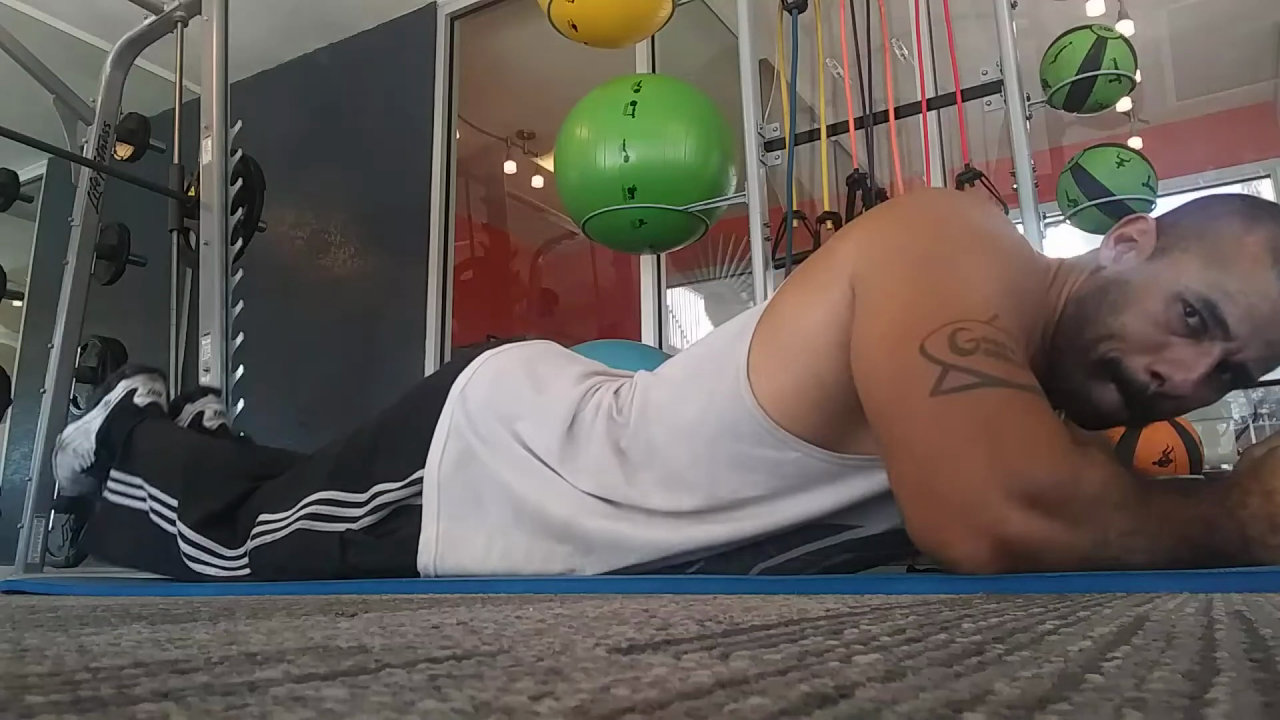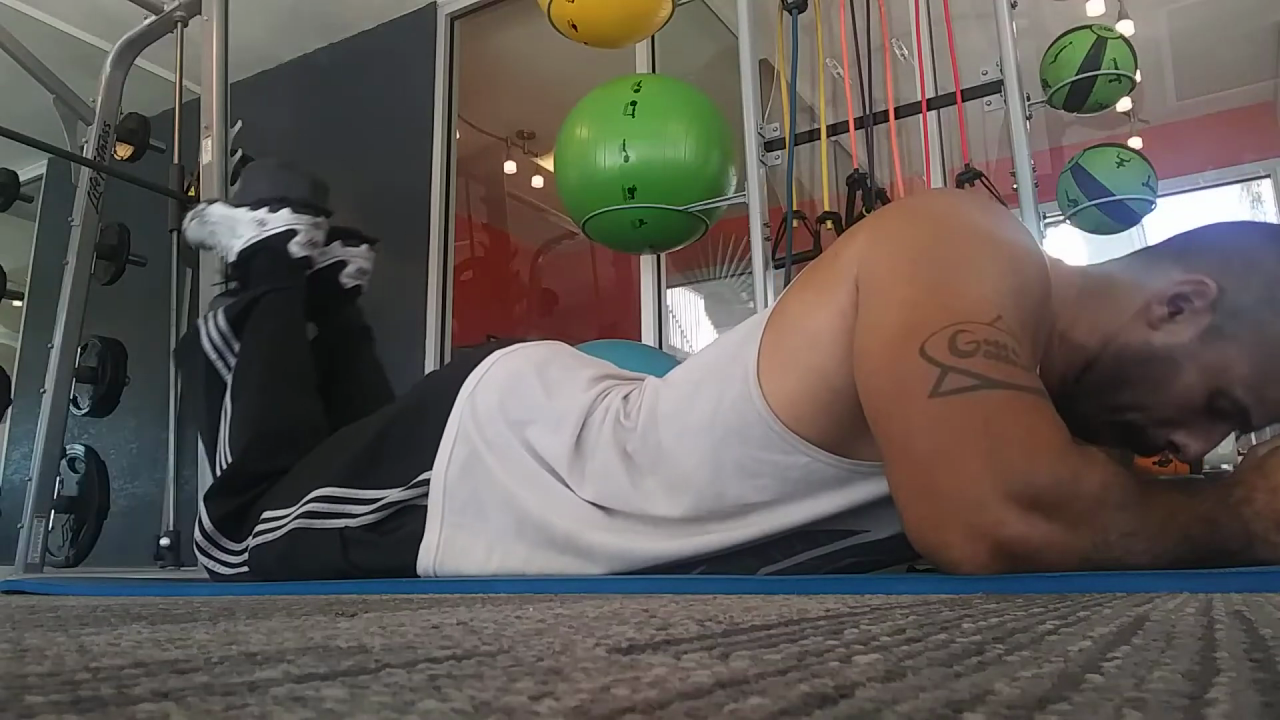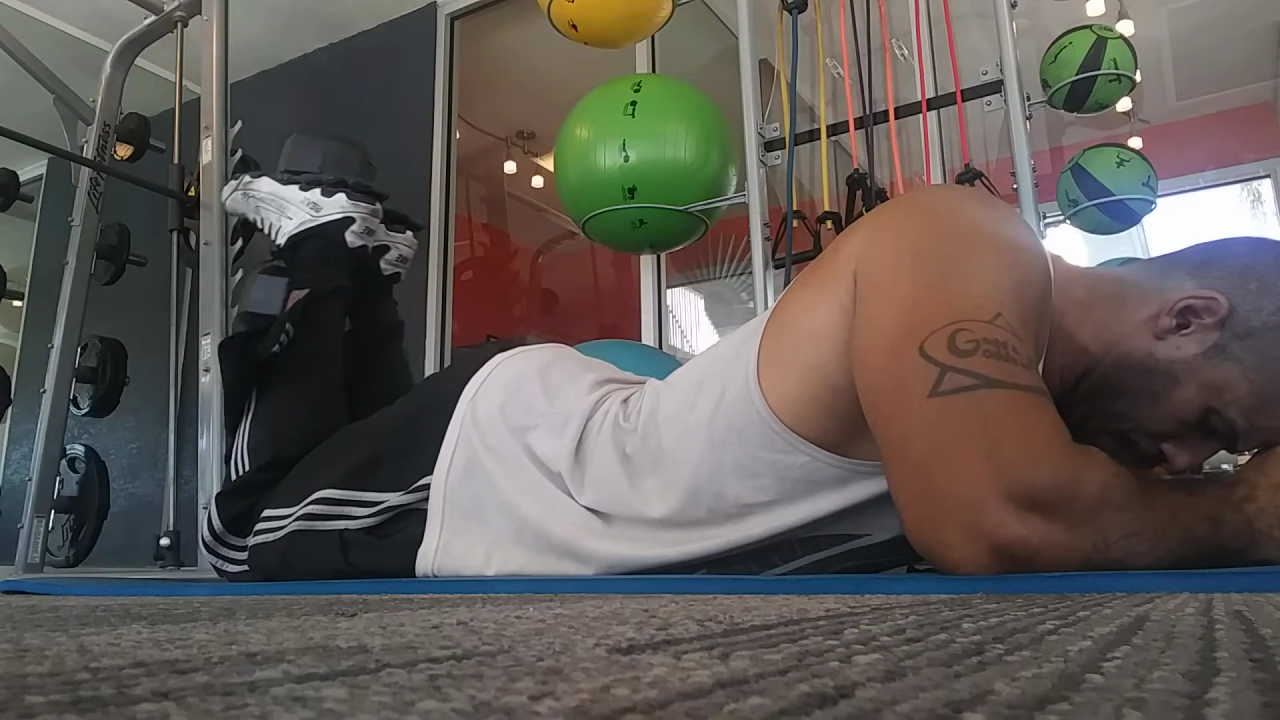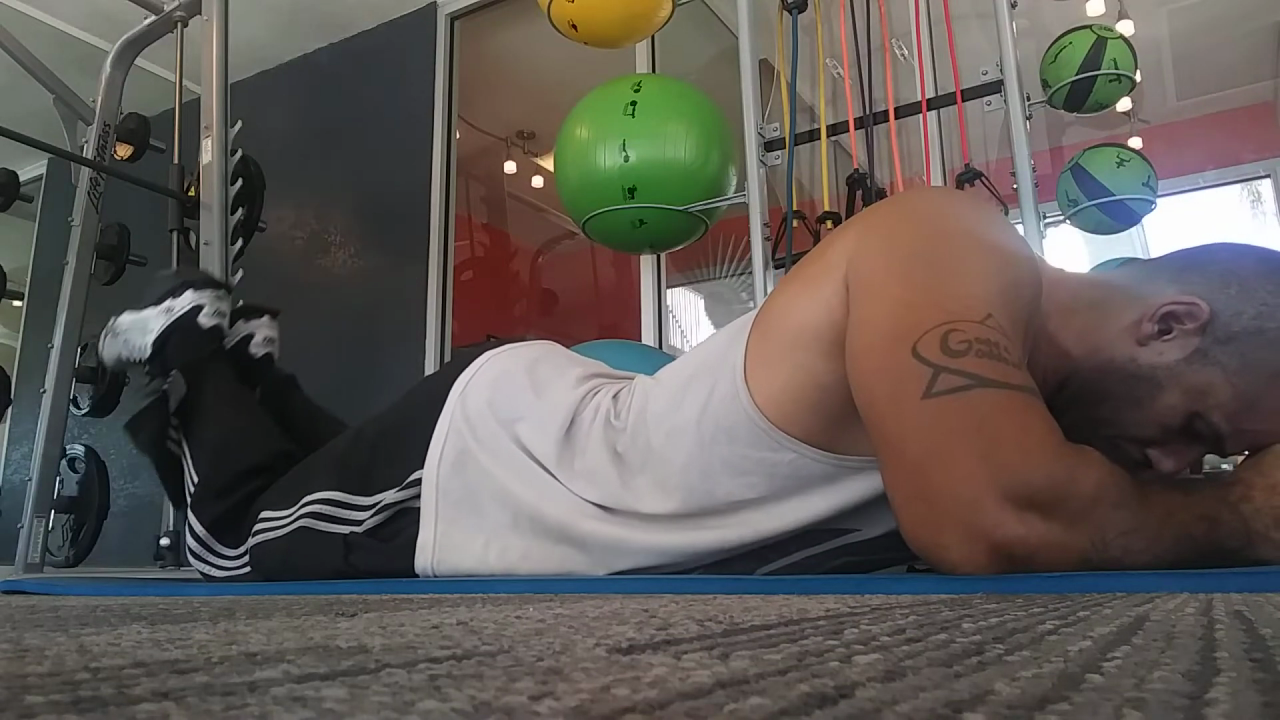
dt=0.7s
person 1, frame 1
left shoulder: (1028, 392)
right shoulder: (953, 250)
right elbow: (996, 521)
left hip: (549, 432)
right hip: (470, 459)
right knee: (231, 542)
left ankle: (181, 432)
right ankle: (139, 432)
person 1, frame 2
left shoulder: (1031, 382)
right shoulder: (963, 250)
right elbow: (998, 519)
left hip: (562, 430)
right hip: (479, 453)
right knee: (243, 540)
left ankle: (317, 286)
right ankle: (284, 260)
person 1, frame 3
left shoulder: (1033, 373)
right shoulder: (961, 245)
right elbow: (999, 521)
left hip: (558, 431)
right hip: (478, 459)
right knee: (249, 533)
left ankle: (352, 273)
right ankle: (332, 253)
person 1, frame 4
left shoulder: (1014, 372)
right shoulder: (949, 249)
right elbow: (993, 521)
left hip: (553, 432)
right hip: (465, 462)
right knee: (238, 541)
left ankle: (227, 359)
right ankle: (197, 354)
